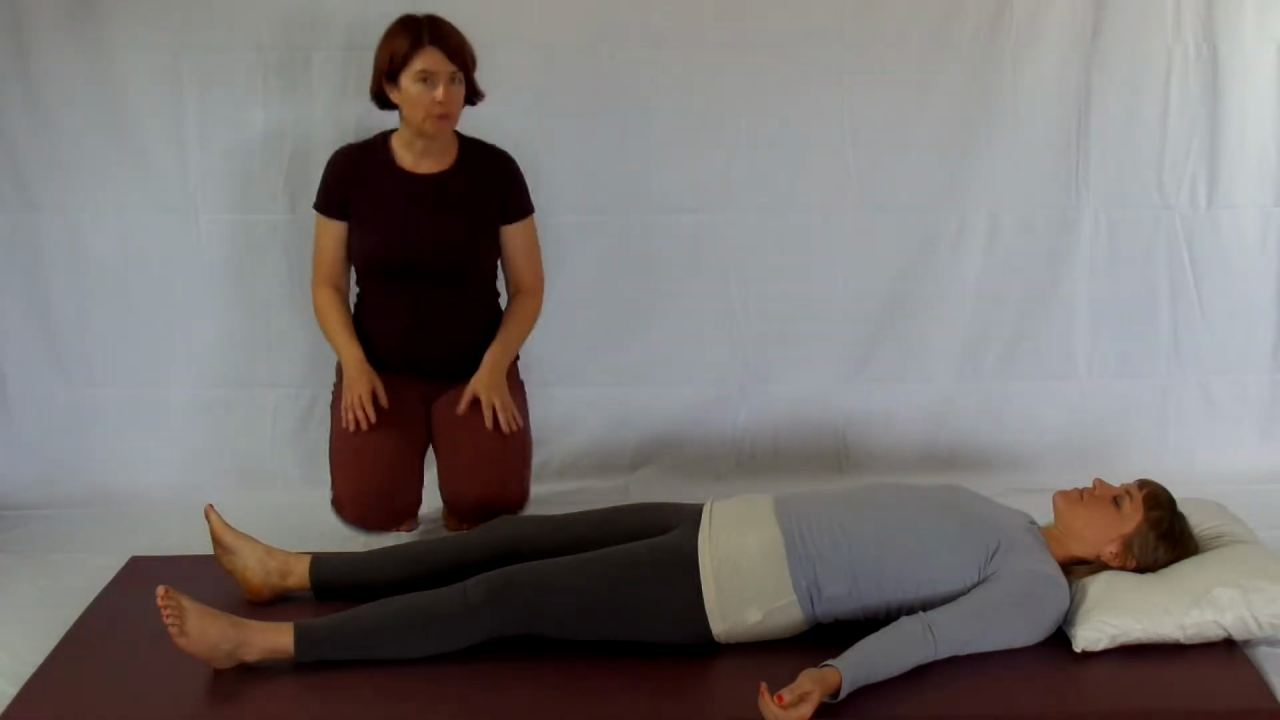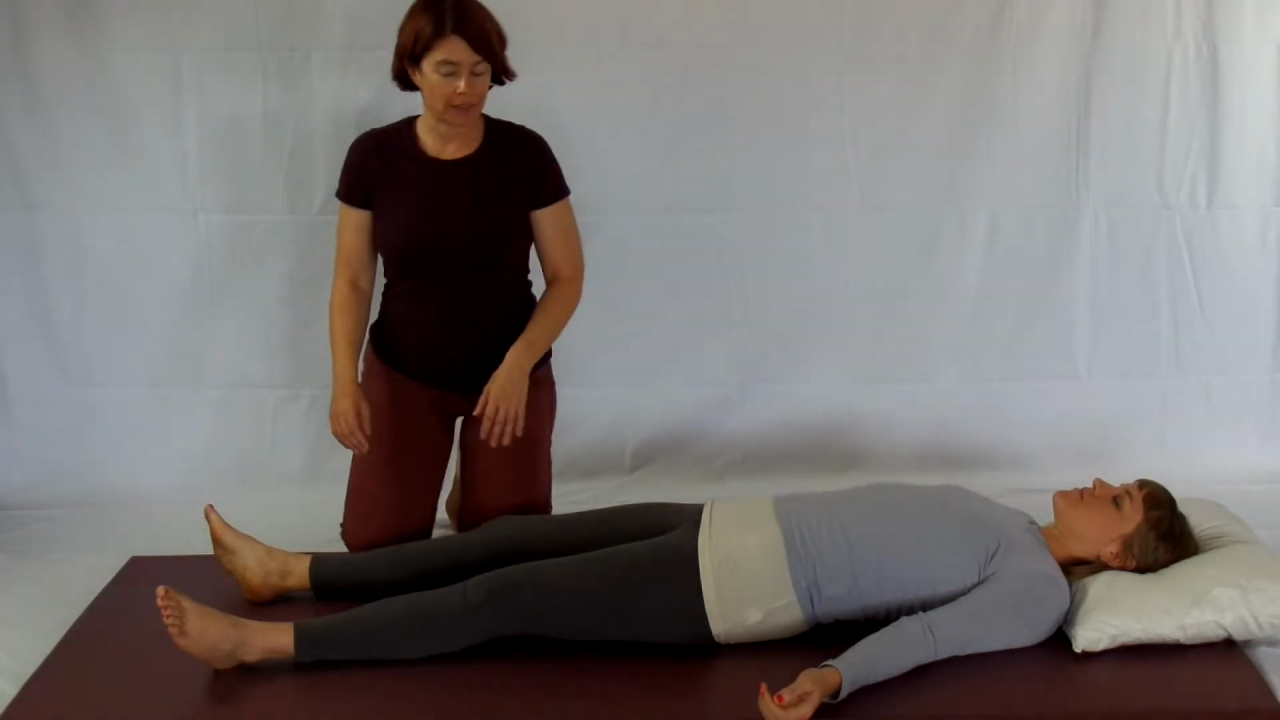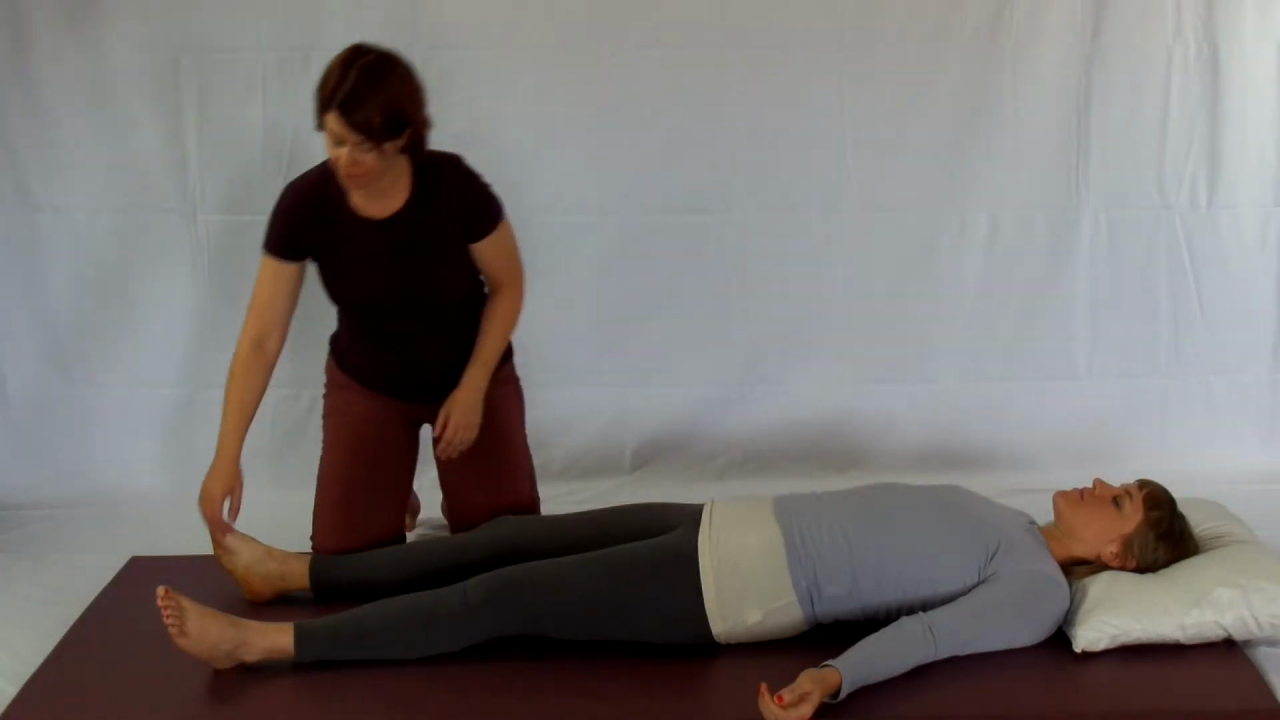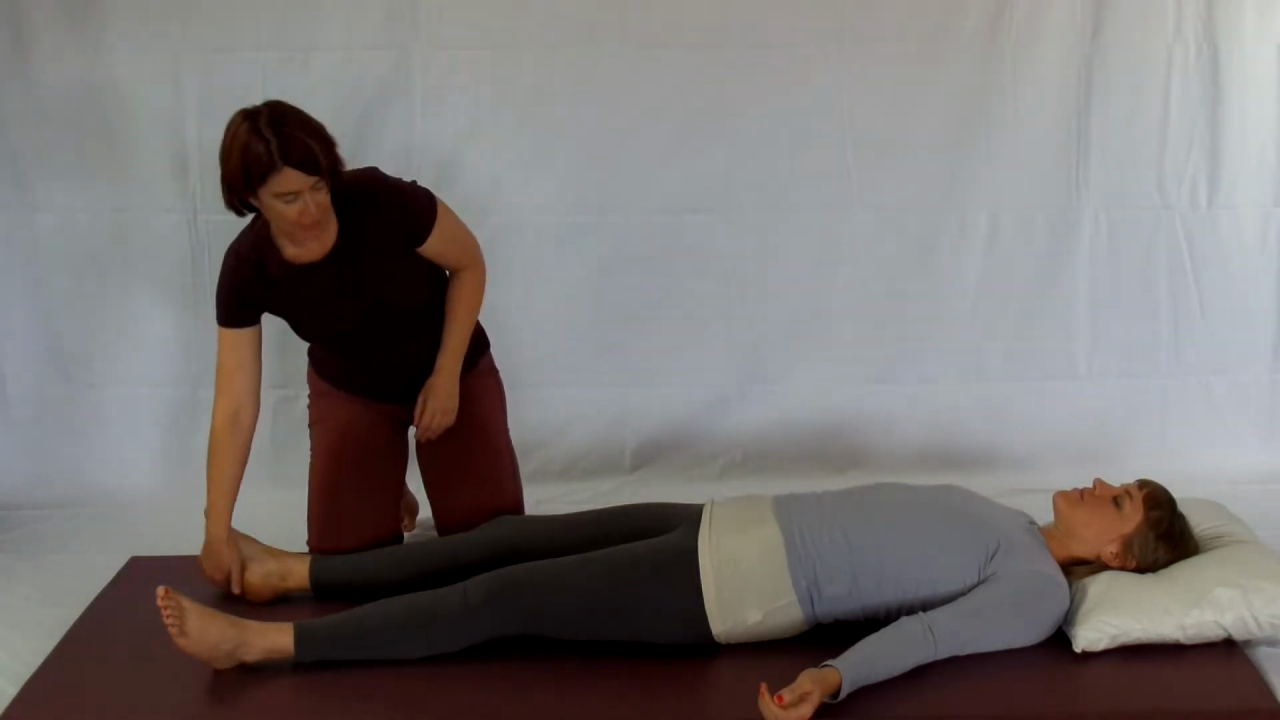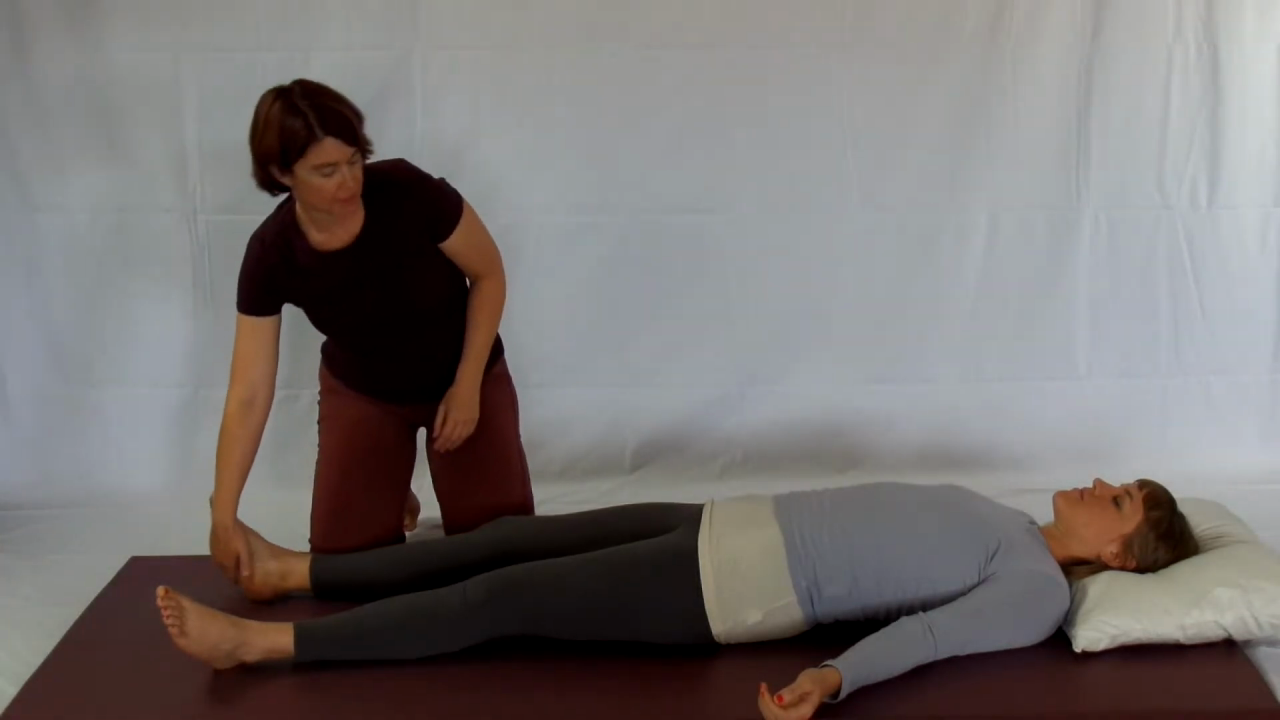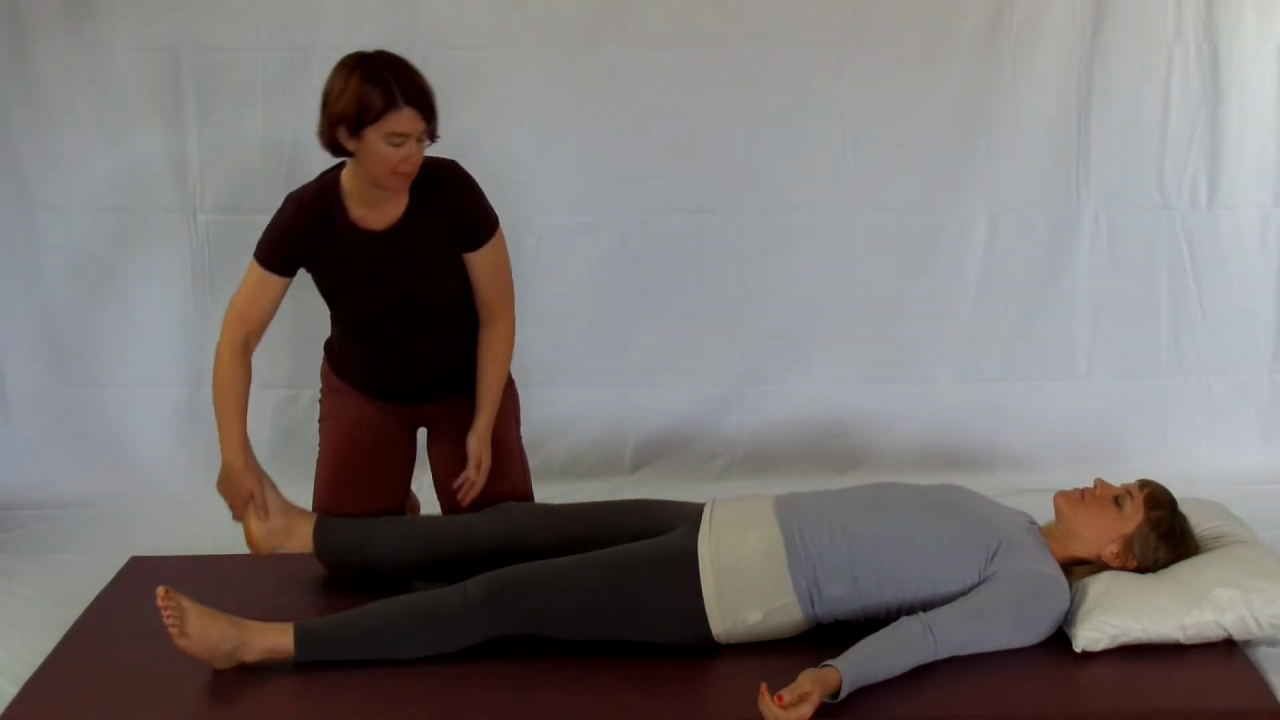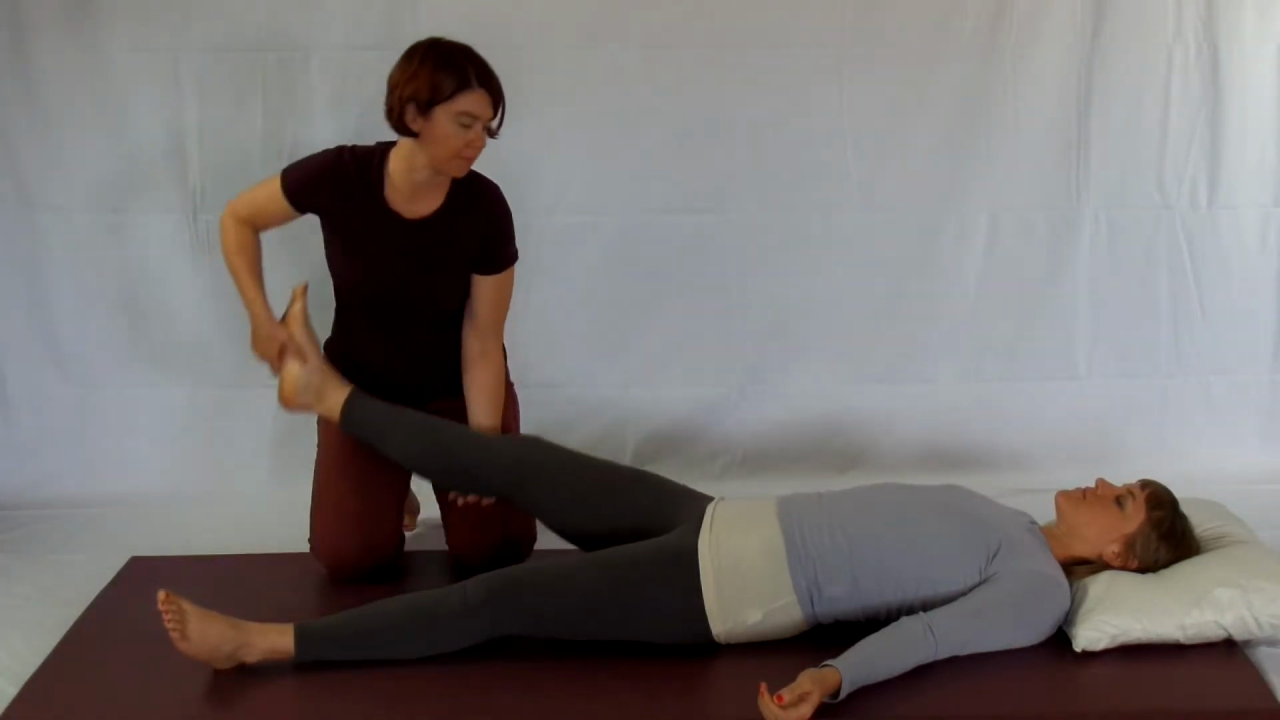
dt=0.5s
person 1, frame 1
left shoulder: (1038, 592)
right shoulder: (1009, 530)
left elbow: (929, 630)
left hip: (738, 589)
right hip: (735, 526)
left knee: (503, 598)
right knee: (511, 537)
right ankle: (288, 569)
person 1, frame 2
left shoulder: (1038, 594)
right shoulder: (1010, 528)
left elbow: (928, 631)
left hip: (738, 589)
right hip: (732, 527)
left knee: (501, 600)
right knee: (508, 538)
right ankle: (286, 569)
person 1, frame 3
left shoulder: (1038, 594)
right shoulder: (1011, 529)
left elbow: (928, 633)
left hip: (737, 591)
right hip: (732, 528)
left knee: (501, 601)
right knee: (509, 539)
right ankle: (288, 570)
person 1, frame 4
left shoulder: (1038, 592)
right shoulder: (1007, 528)
left elbow: (929, 629)
left hip: (736, 588)
right hip: (733, 526)
left knee: (500, 599)
right knee: (504, 540)
right ankle: (288, 570)
person 1, frame 5
left shoulder: (1038, 593)
right shoulder: (1008, 528)
left elbow: (930, 632)
left hip: (739, 592)
right hip: (732, 528)
left knee: (502, 601)
right knee: (509, 540)
right ankle: (292, 570)
person 1, frame 6
left shoulder: (1038, 592)
right shoulder: (1012, 525)
left elbow: (933, 632)
left hip: (741, 592)
right hip: (732, 529)
left knee: (502, 602)
right knee: (511, 525)
right ankle: (297, 532)
person 1, frame 7
left shoulder: (1037, 594)
right shoulder: (1007, 528)
left elbow: (931, 631)
left hip: (732, 591)
right hip: (727, 525)
left knee: (498, 602)
right knee: (521, 465)
right ankle: (326, 393)
person 2, frame 1
left shoulder: (494, 171)
right shoulder: (350, 170)
left elbow: (528, 288)
right elbow: (327, 284)
left wrist: (493, 367)
right wrist: (354, 364)
left hip: (471, 369)
right hip: (383, 370)
left knee: (489, 499)
right knee: (369, 506)
left ankle: (458, 497)
right ankle: (401, 476)
person 2, frame 2
left shoulder: (524, 155)
right shoulder: (372, 157)
left elbow: (567, 278)
right elbow: (352, 280)
left wrist: (516, 366)
right wrist: (345, 379)
left hip: (504, 370)
right hip: (402, 372)
right knee: (374, 538)
left ankle: (471, 487)
right ankle: (422, 473)
person 2, frame 3
left shoulder: (453, 187)
right shoulder: (304, 204)
left elbow: (507, 286)
right elbow: (261, 338)
left wrist: (471, 390)
right wrist: (226, 455)
left hip: (468, 374)
right hip: (364, 385)
right knee: (344, 551)
left ankle: (457, 494)
right ankle: (393, 493)
person 2, frame 4
left shoulder: (382, 200)
right shoulder: (248, 267)
left elbow: (468, 265)
right elbow: (234, 408)
left wrist: (446, 374)
right wrist: (217, 531)
left hip: (450, 373)
right hip: (348, 392)
right knee: (343, 553)
right ankle: (388, 494)
person 2, frame 5
left shoulder: (409, 191)
right shoulder: (272, 253)
left elbow: (488, 275)
right elbow: (249, 394)
left wrist: (467, 386)
right wrist: (224, 515)
left hip: (462, 377)
right hip: (360, 393)
right knee: (345, 552)
right ankle: (390, 491)
person 2, frame 6
left shoulder: (452, 190)
right shoulder: (307, 216)
left elbow: (497, 314)
right elbow: (236, 341)
left wrist: (483, 429)
right wrist: (236, 455)
left hip: (462, 383)
right hip: (363, 393)
right ankle: (391, 492)
person 2, frame 7
left shoulder: (484, 207)
right shoulder: (339, 176)
left elbow: (482, 342)
right elbow: (237, 220)
right wrist: (262, 319)
left hip: (458, 390)
right hip: (361, 387)
left knee: (498, 546)
right knee: (348, 557)
right ankle: (392, 484)
